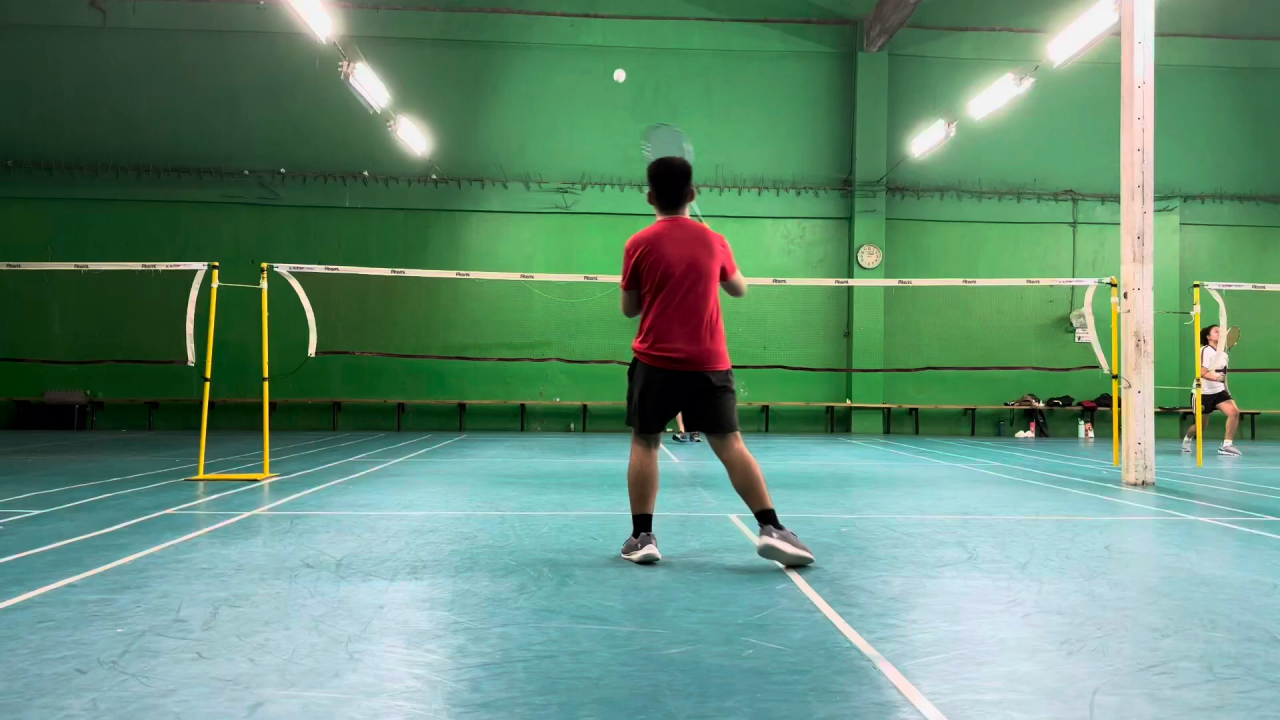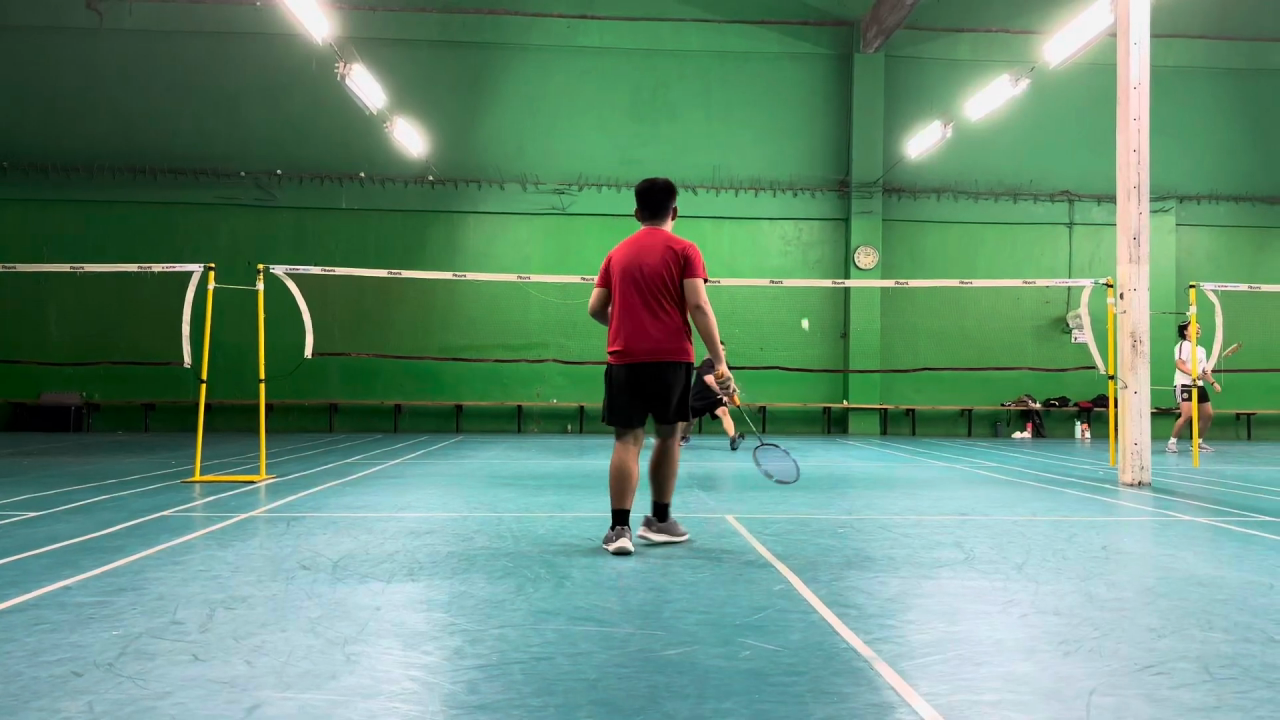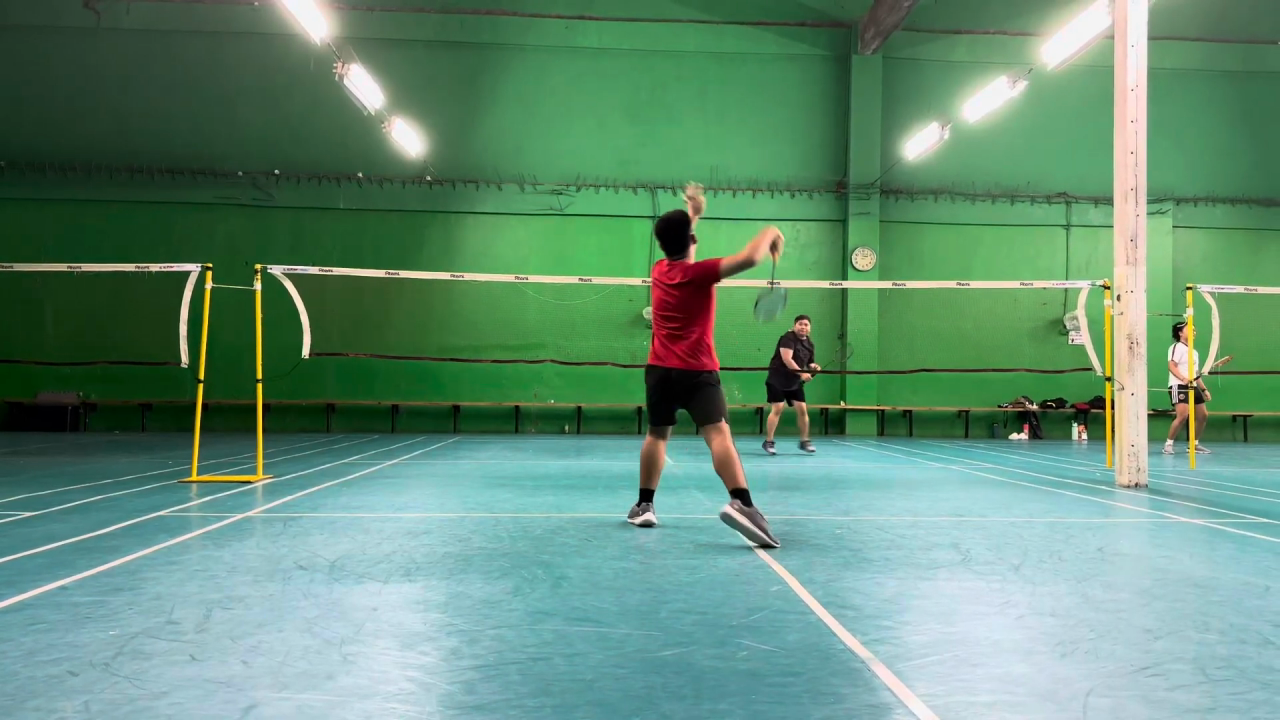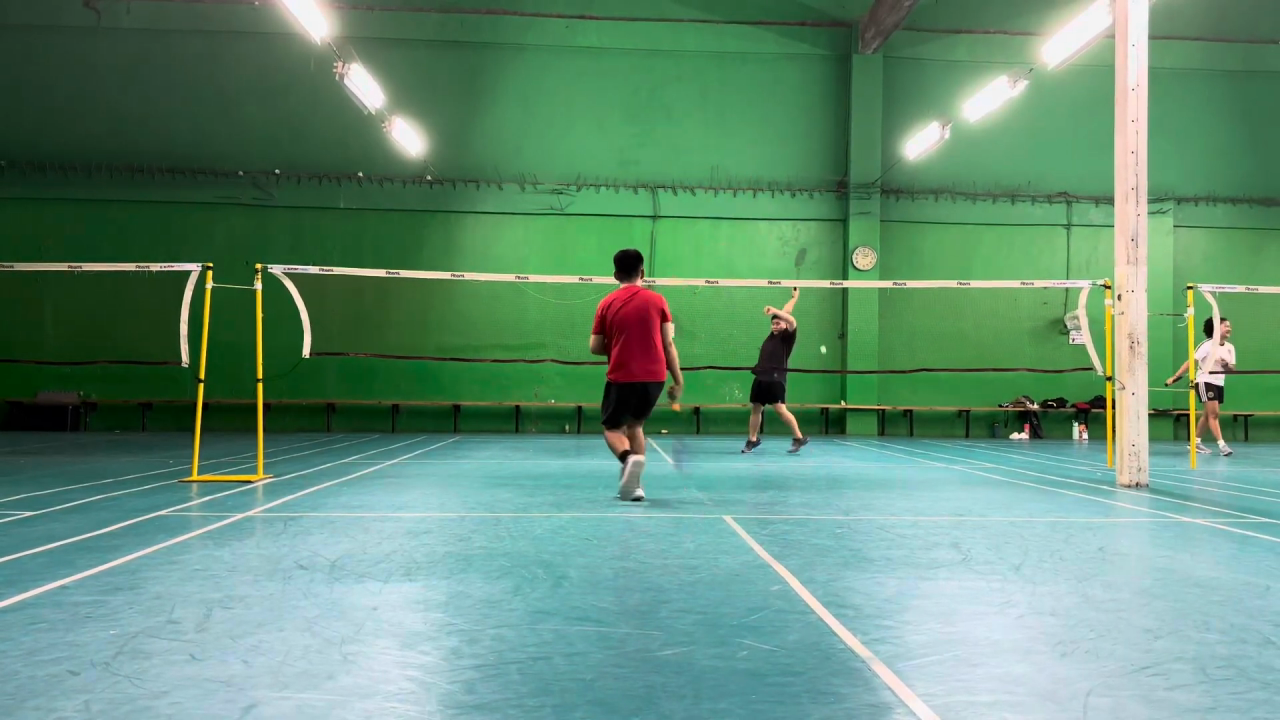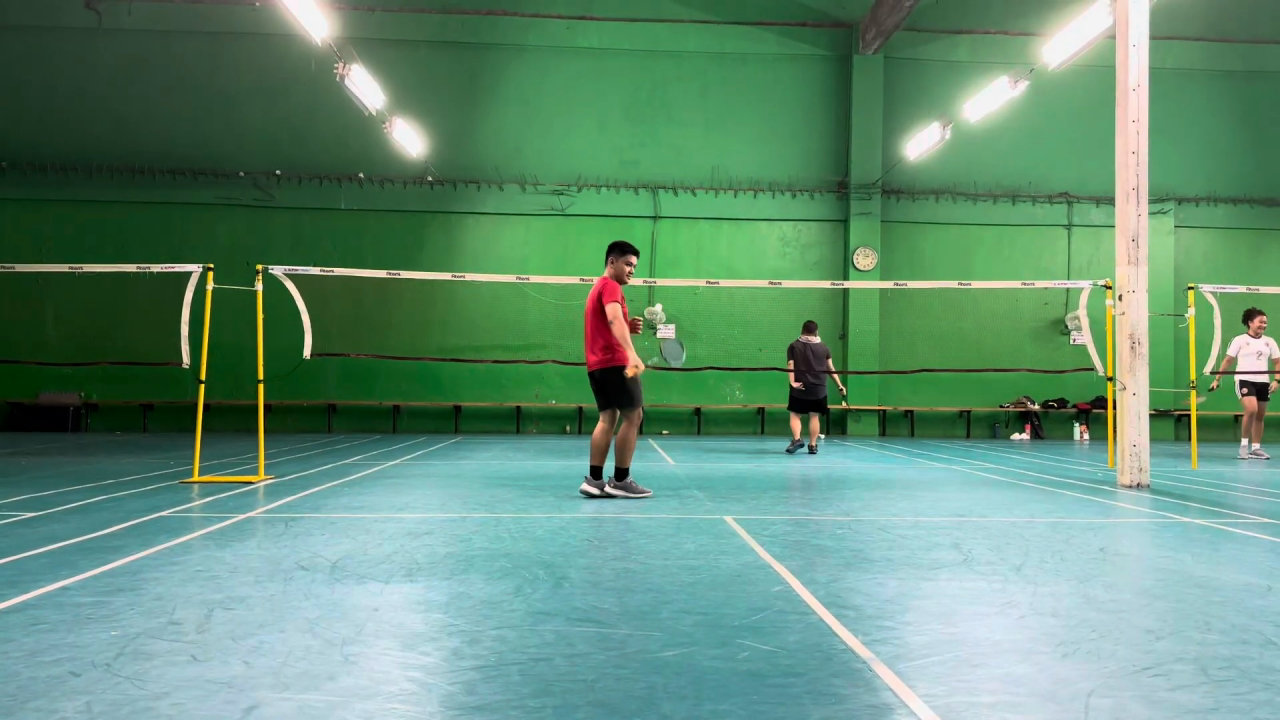
dt=1s
person 1, frame 1
left shoulder: (638, 244)
right shoulder: (713, 241)
left elbow: (629, 309)
right elbow: (739, 289)
left hip: (656, 361)
right hip: (709, 362)
left knee: (644, 443)
right knee: (730, 445)
left ankle: (642, 537)
right ankle: (771, 529)
person 1, frame 2
left shoulder: (617, 252)
right shoulder: (685, 250)
left elbow: (595, 309)
right elbow: (698, 306)
right wrist: (718, 361)
left hip: (626, 359)
right hip: (672, 358)
left knee: (627, 442)
right knee: (667, 438)
left ankle: (619, 529)
right ankle: (659, 519)
person 1, frame 3
left shoulder: (658, 272)
right shoulder: (698, 272)
left elbow: (679, 250)
right elbow: (748, 259)
left wrist: (693, 211)
right wrist: (770, 237)
left hip: (659, 369)
right hip: (696, 369)
left knee: (656, 434)
right knee: (719, 436)
left ankle: (644, 505)
right ankle: (741, 506)
person 1, frame 4
left shoulder: (607, 303)
right shoulder: (657, 300)
left elbow: (595, 347)
right elbow: (668, 344)
right wrist: (678, 380)
left hip: (622, 378)
right hip: (654, 377)
left knee: (613, 430)
right knee: (634, 426)
left ankle: (630, 458)
right ankle: (634, 484)
person 1, frame 5
left shoulder: (599, 288)
right shoulder: (610, 286)
right elbow: (616, 322)
left wrist: (631, 327)
right wrist: (632, 354)
left hip: (598, 365)
right hip: (615, 364)
left knee: (607, 419)
right knee: (633, 417)
left ankle: (594, 479)
right ankle: (620, 481)
